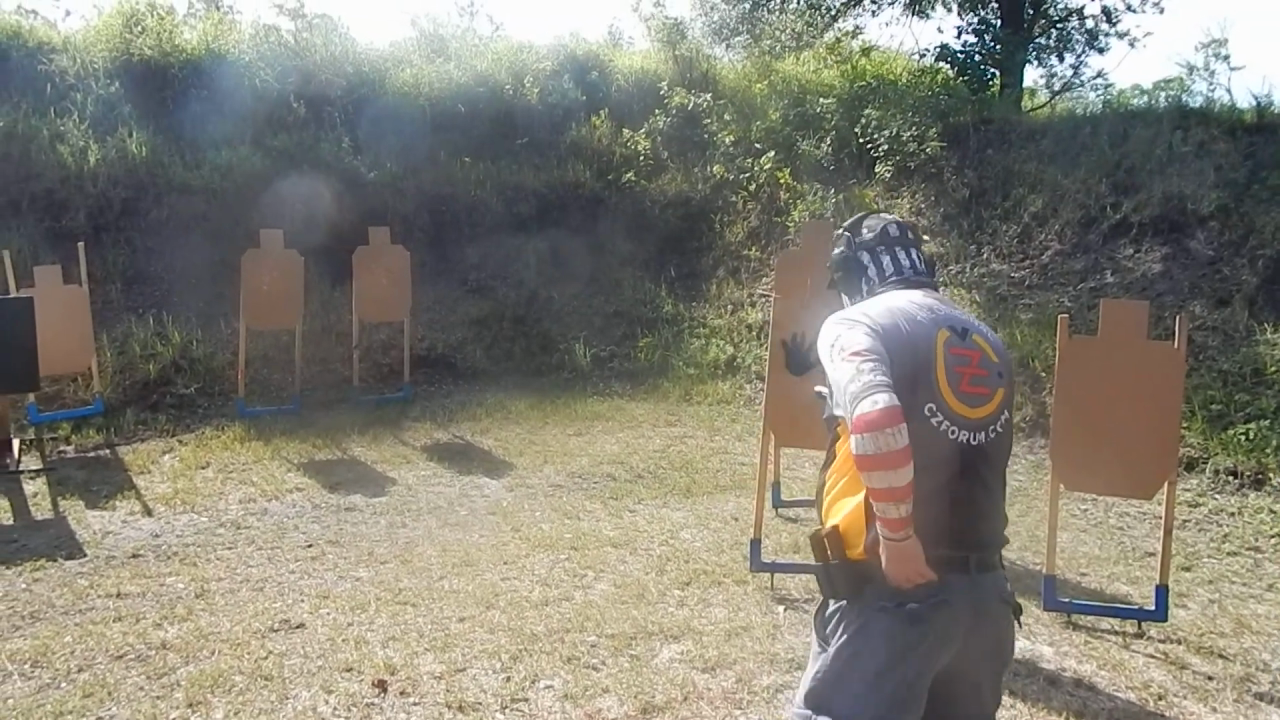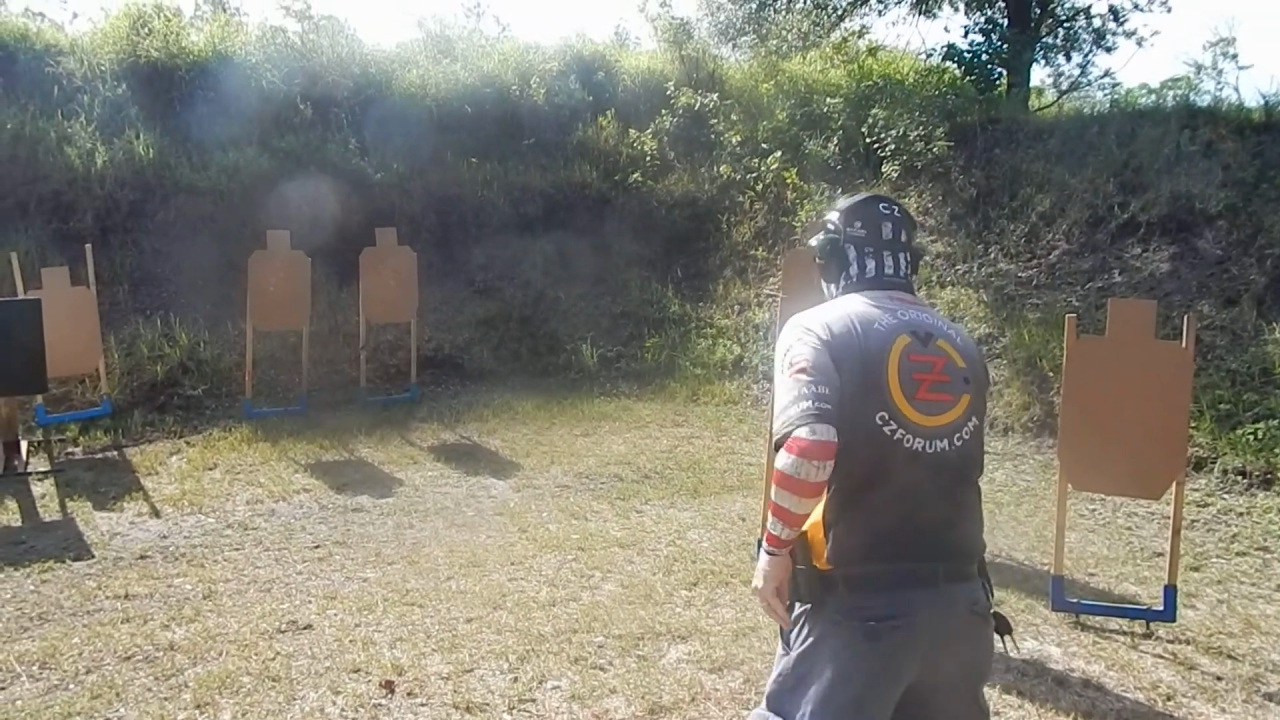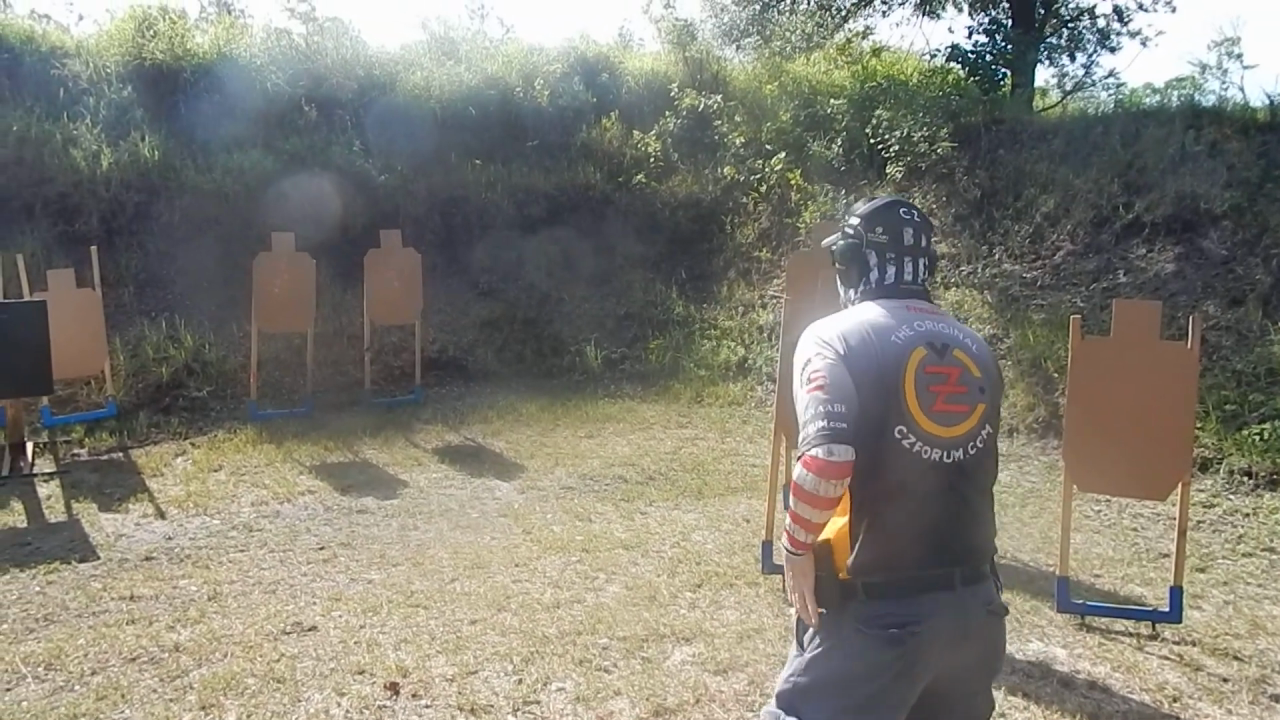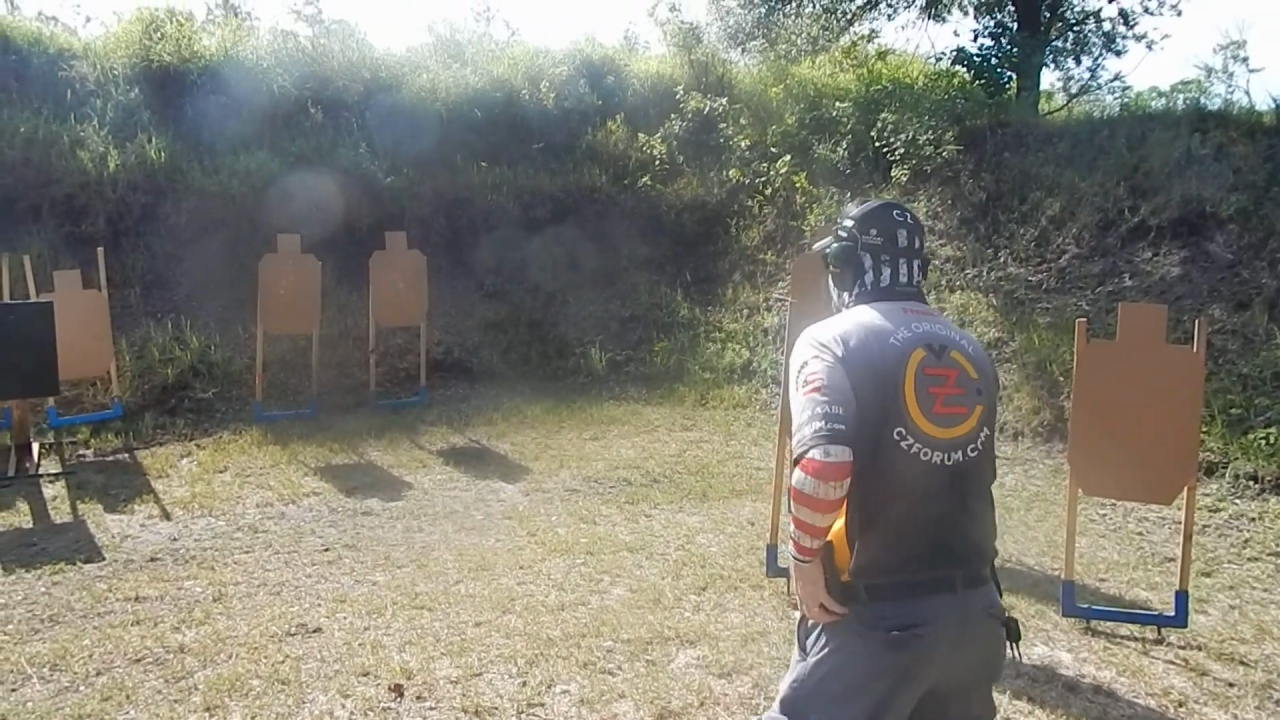
dt=0.4s
person 1, frame 1
left shoulder: (856, 324)
right shoulder: (985, 338)
left elbow: (876, 426)
right elbow: (971, 448)
left wrist: (896, 536)
left hip: (890, 590)
right hip: (983, 587)
person 1, frame 2
left shoulder: (819, 329)
right shoulder: (960, 342)
left elbow: (809, 450)
right elbow: (957, 460)
left wrist: (774, 547)
left hip: (860, 604)
right hip: (960, 598)
person 1, frame 3
left shoulder: (835, 338)
right shoulder: (976, 349)
left elbow: (825, 464)
right elbow: (972, 465)
left wrist: (798, 547)
left hip: (878, 611)
right hip: (972, 600)
person 1, frame 4
left shoulder: (831, 339)
right shoulder: (971, 350)
left elbow: (823, 466)
right elbow: (966, 462)
left wrist: (804, 555)
left hip: (876, 613)
right hip: (972, 605)
